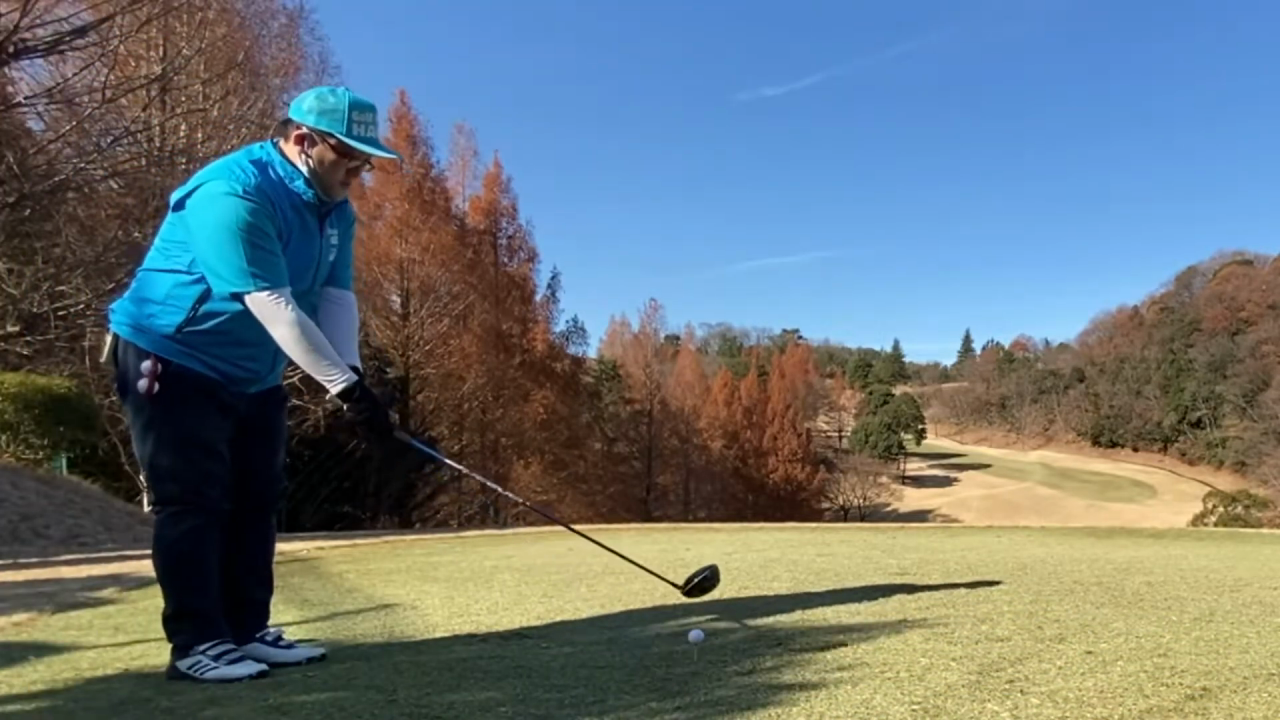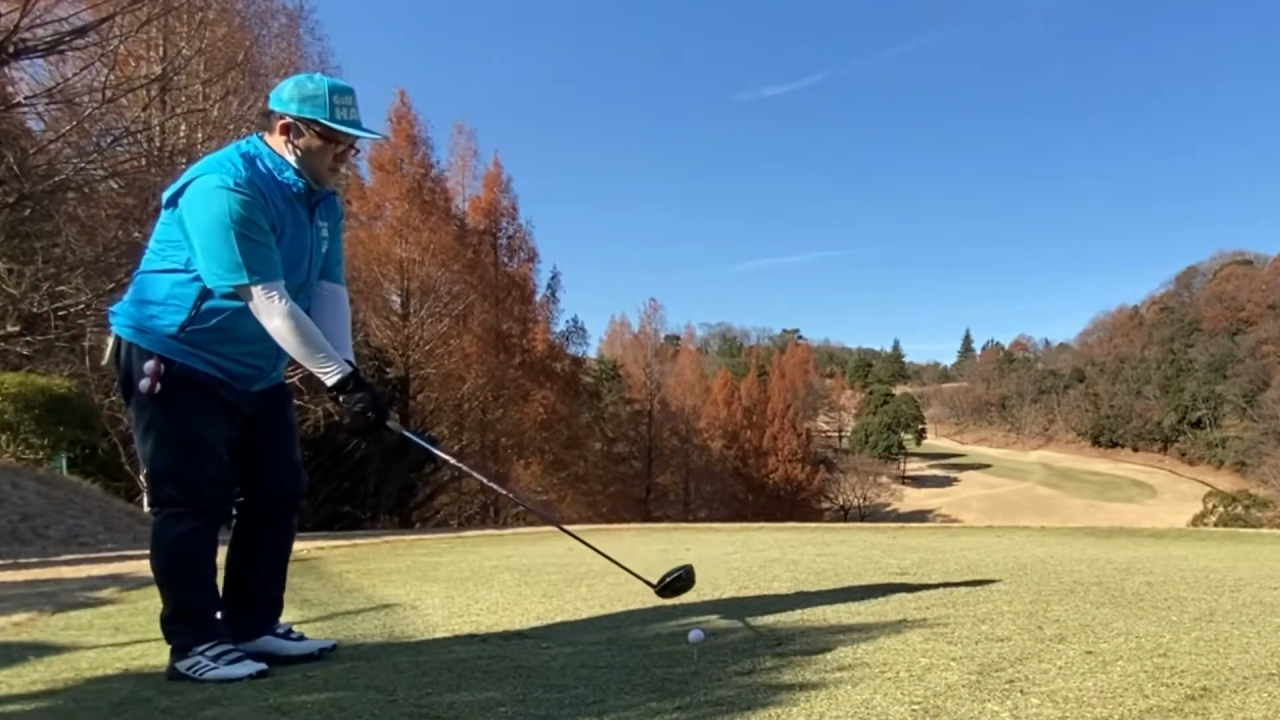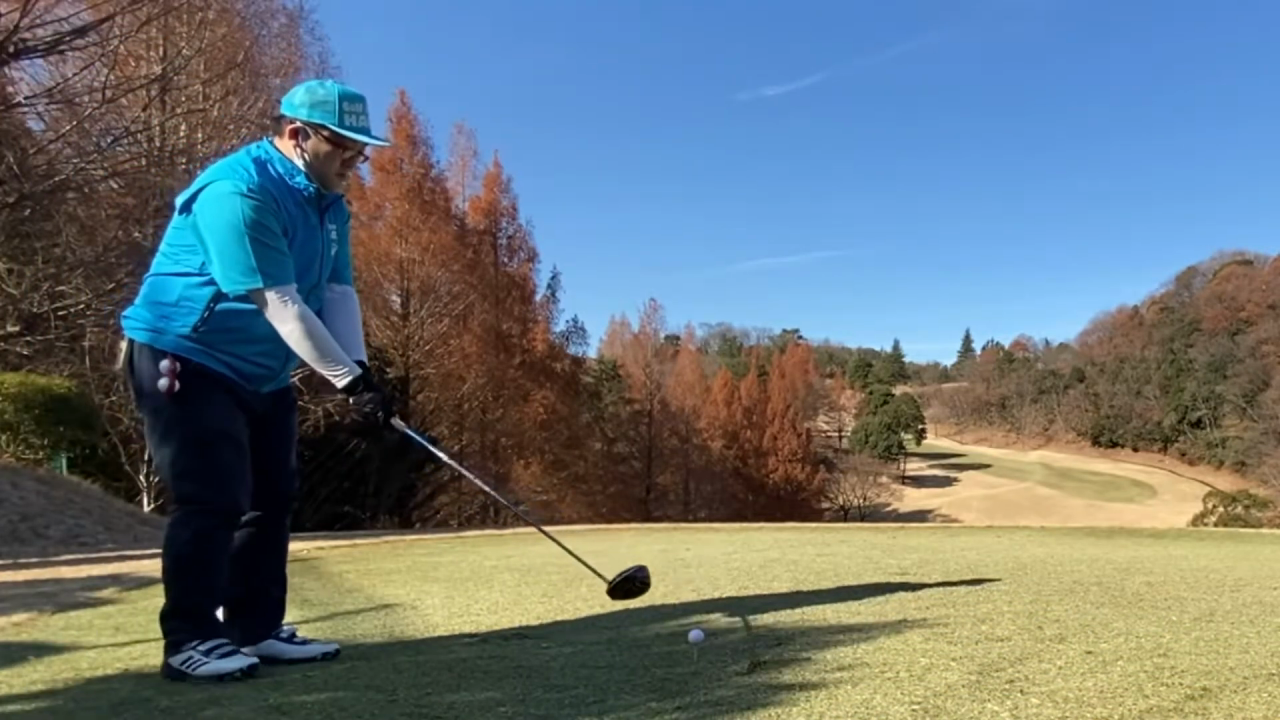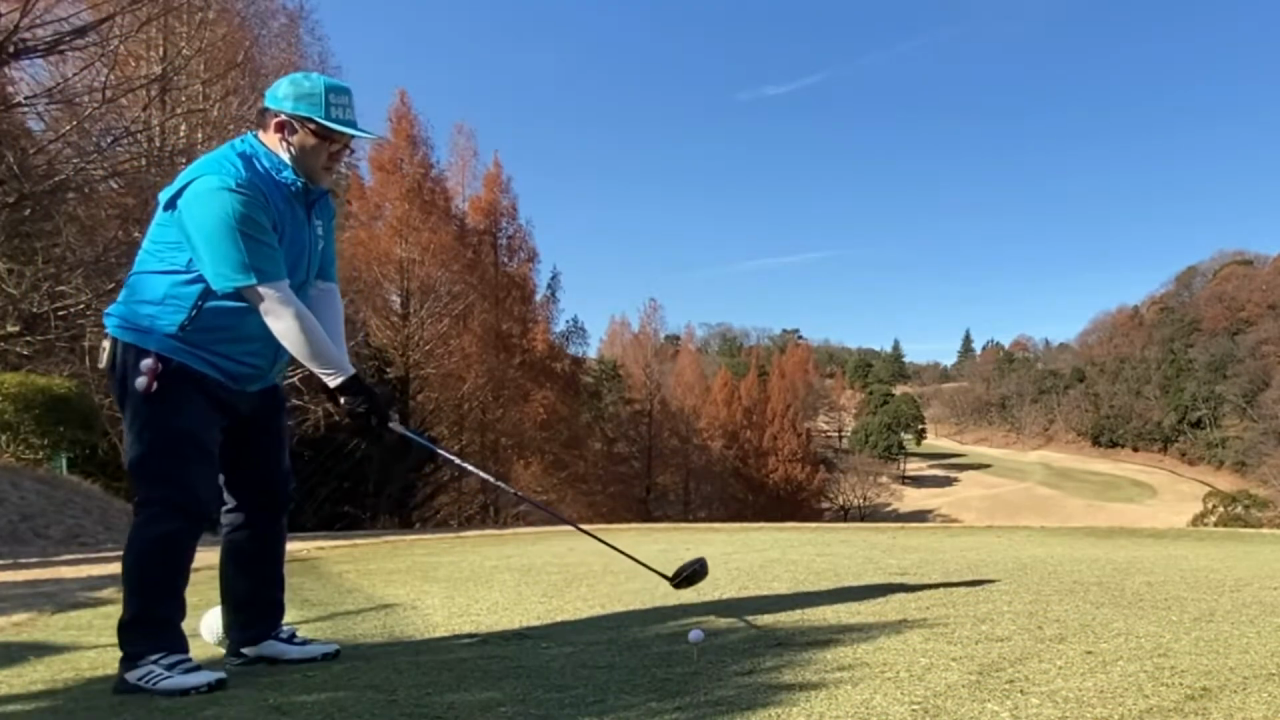
dt=0.3s
person 1, frame 1
left shoulder: (334, 209)
right shoulder: (234, 193)
left elbow: (336, 297)
right elbow: (274, 307)
left wrist: (353, 376)
right wrist: (345, 387)
left hip: (250, 376)
right hip: (170, 362)
left knee: (254, 501)
right knee: (193, 503)
left ankle: (244, 631)
right ankle: (195, 643)
person 1, frame 2
left shoulder: (322, 201)
right shoulder: (226, 187)
left elbow: (328, 292)
right elbow: (268, 303)
left wrist: (348, 372)
right wrist: (338, 379)
left hip: (254, 374)
right hip: (174, 362)
left knee: (276, 496)
right knee: (194, 505)
left ankle: (252, 628)
right ankle: (194, 643)
person 1, frame 3
left shoulder: (328, 204)
right shoulder: (238, 191)
left elbow: (338, 295)
right elbow: (280, 305)
left wrist: (360, 373)
right wrist: (349, 379)
left hip: (261, 375)
right hip: (183, 360)
left knee: (268, 500)
right knee: (213, 499)
left ankle: (256, 630)
right ankle: (191, 639)
person 1, frame 4
left shoulder: (313, 197)
right shoulder: (225, 187)
left elbow: (321, 293)
right elbow: (274, 302)
left wrist: (342, 375)
right wrist: (343, 380)
left hip: (247, 375)
right hip: (168, 363)
left knee: (264, 499)
right knee: (177, 504)
left ankle: (255, 632)
right ankle: (149, 654)
